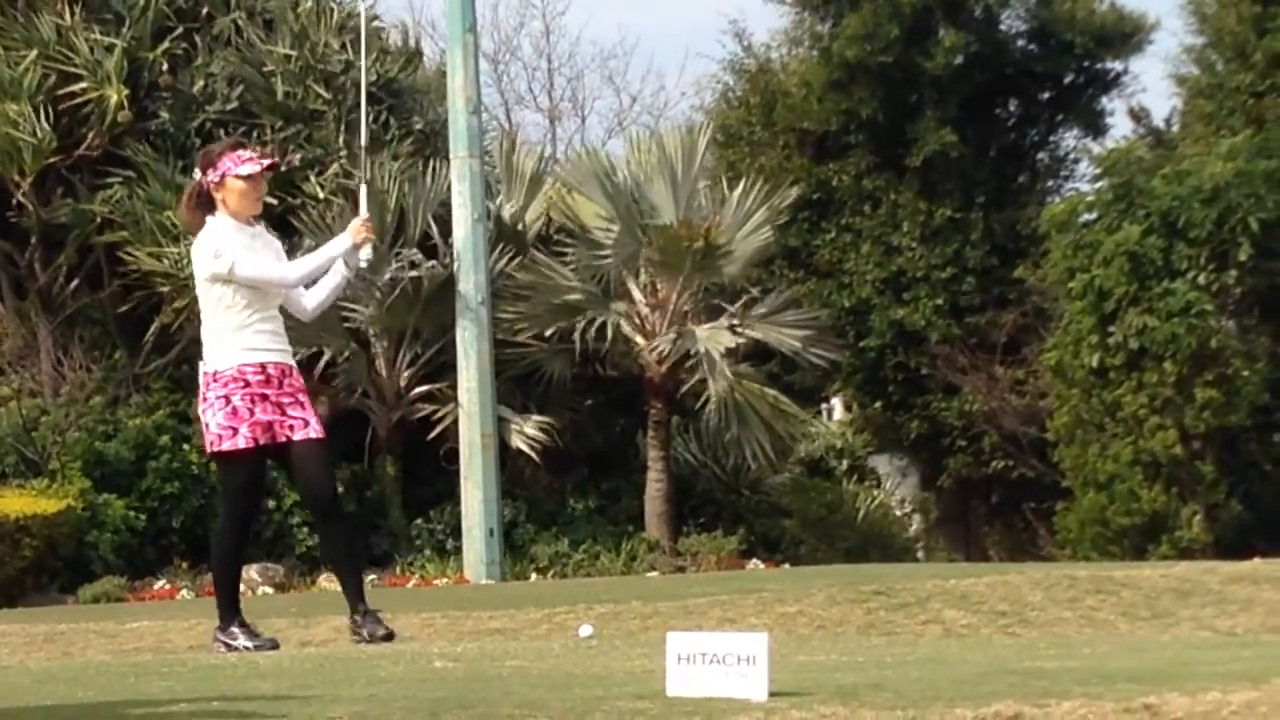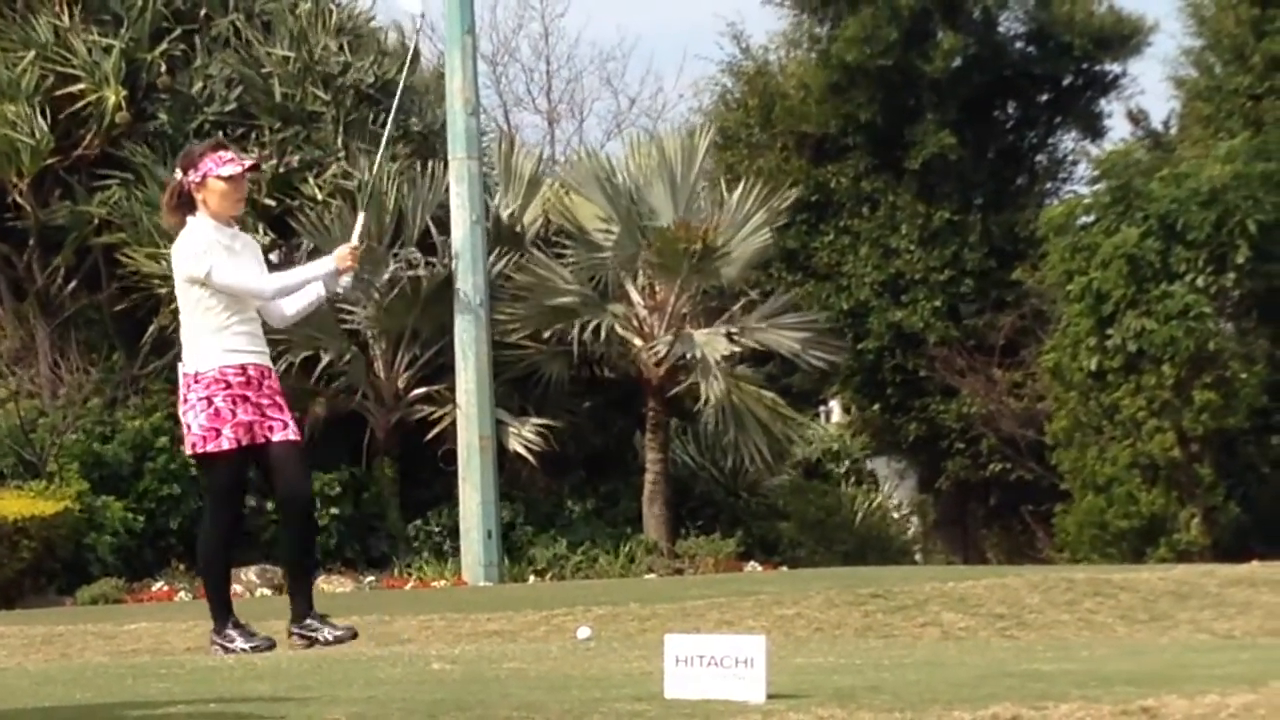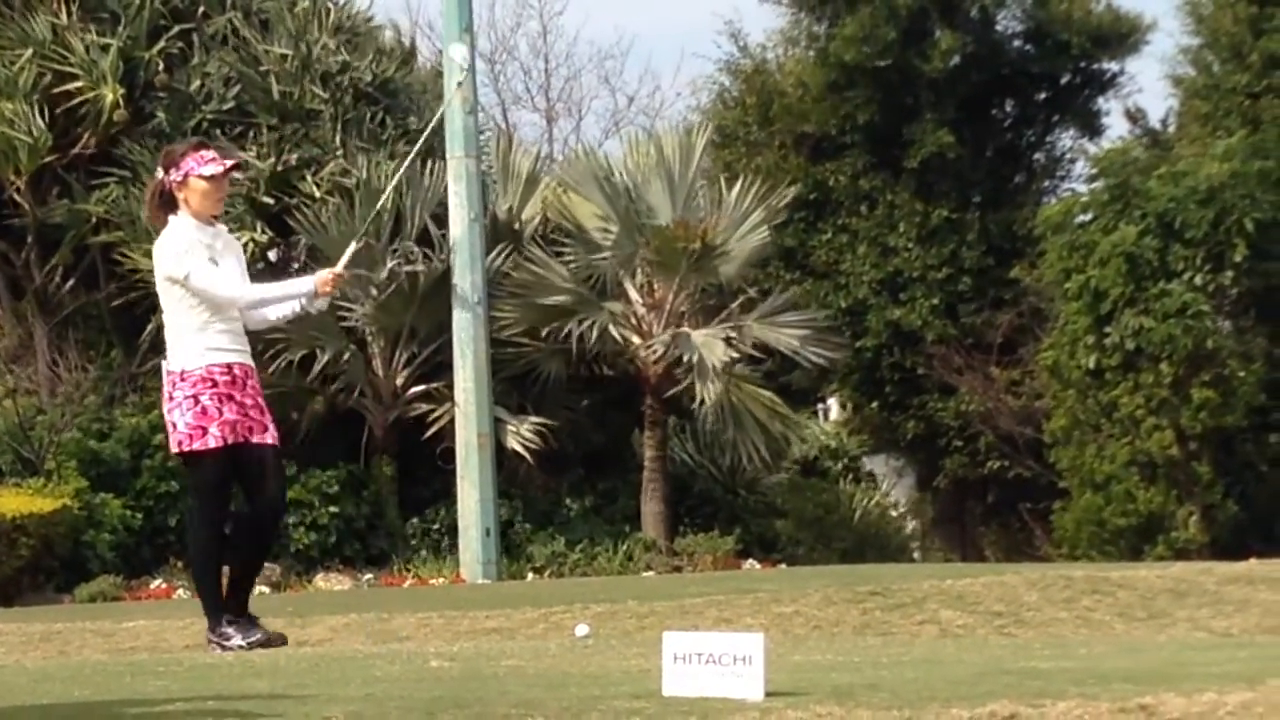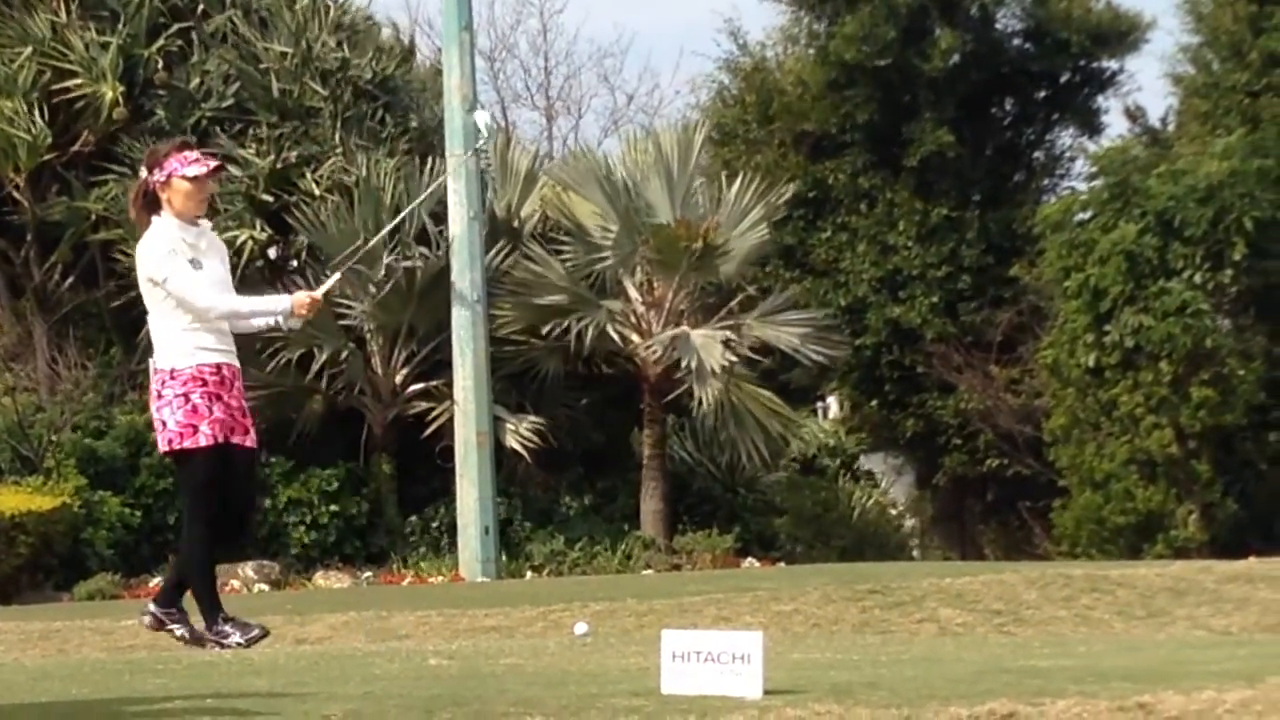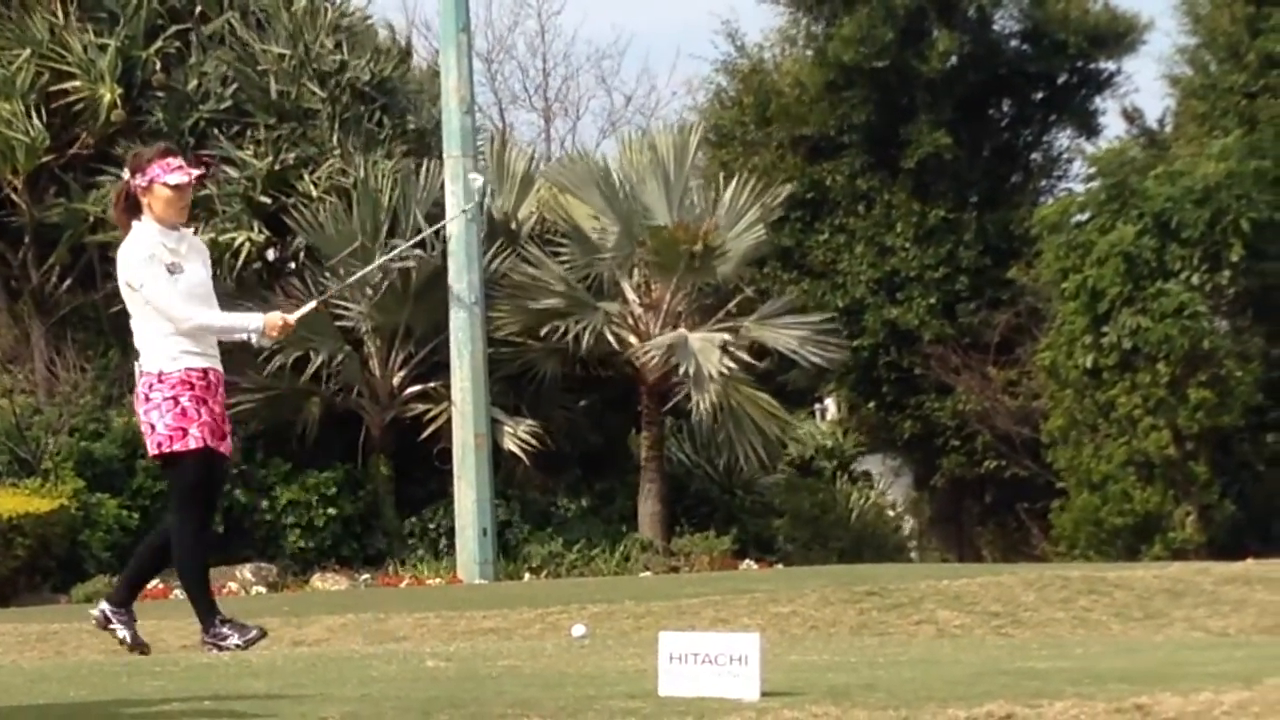
dt=0.1s
person 1, frame 1
left shoulder: (265, 241)
right shoulder: (212, 246)
left elbow: (305, 306)
right elbow: (289, 275)
left wrist: (347, 259)
right wrist: (345, 239)
left hip: (282, 380)
right hip: (232, 385)
left knee: (324, 496)
right knee: (241, 506)
left ankle: (360, 610)
right ankle: (229, 624)
person 1, frame 2
left shoulder: (244, 243)
right shoulder: (192, 246)
left elbow: (272, 313)
right elbow: (265, 288)
left wrist: (326, 285)
right wrist: (329, 265)
left hip: (260, 380)
right hip: (211, 385)
left knee: (298, 499)
right knee: (225, 508)
left ankle: (304, 614)
right ankle: (225, 626)
person 1, frame 3
left shoulder: (226, 242)
right shoulder: (173, 246)
right elbow: (238, 296)
left wrist: (308, 299)
right wrist: (309, 284)
left hip: (241, 379)
right hip: (195, 384)
left knee: (268, 502)
right knee: (211, 506)
left ankle: (237, 610)
right ankle: (219, 623)
person 1, frame 4
left shoulder: (210, 241)
right shoulder: (156, 247)
right elbow: (212, 304)
left wrist: (287, 311)
right wrist: (285, 305)
left hip: (223, 380)
right hip: (182, 383)
left knee: (239, 507)
right knee: (203, 503)
left ankle: (168, 601)
right ankle: (216, 620)
person 1, frame 5
left shoulder: (193, 246)
right shoulder: (136, 251)
right elbow: (186, 318)
left wrist: (260, 326)
right wrist: (257, 324)
left hip: (206, 382)
right hip: (167, 386)
left knee: (195, 512)
right knee: (191, 507)
left ankle: (118, 604)
right ankle: (211, 623)
